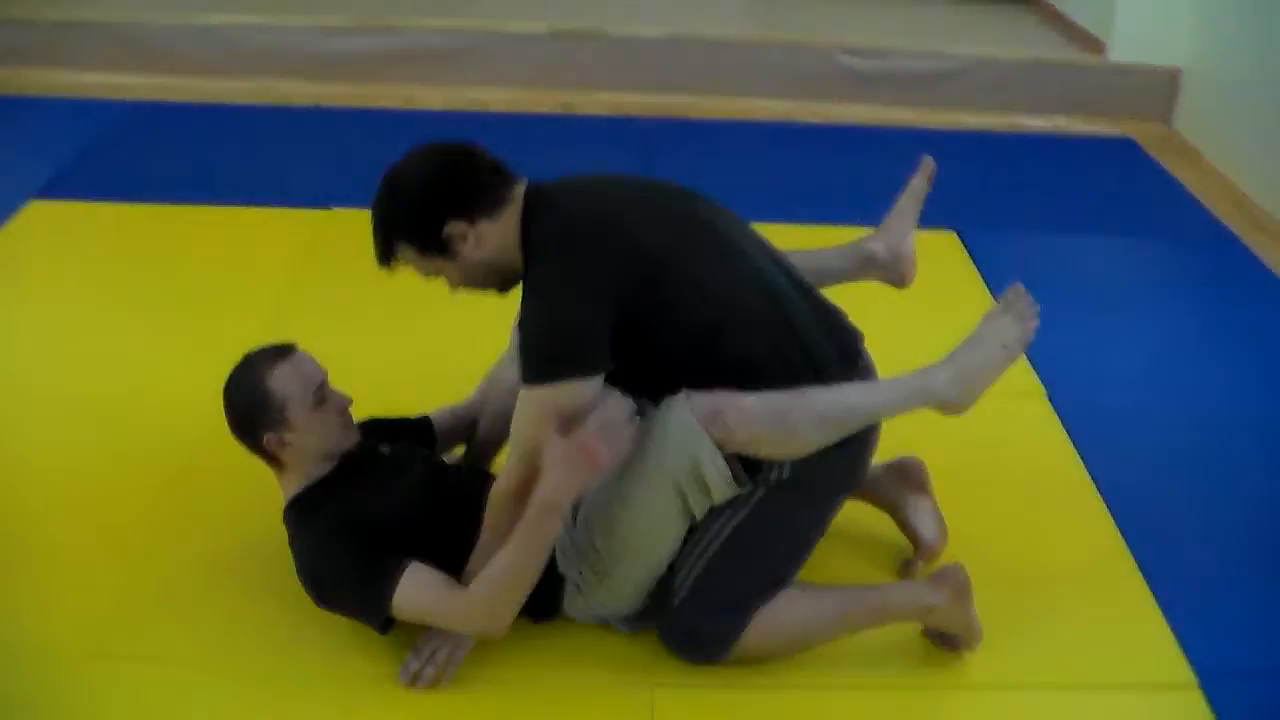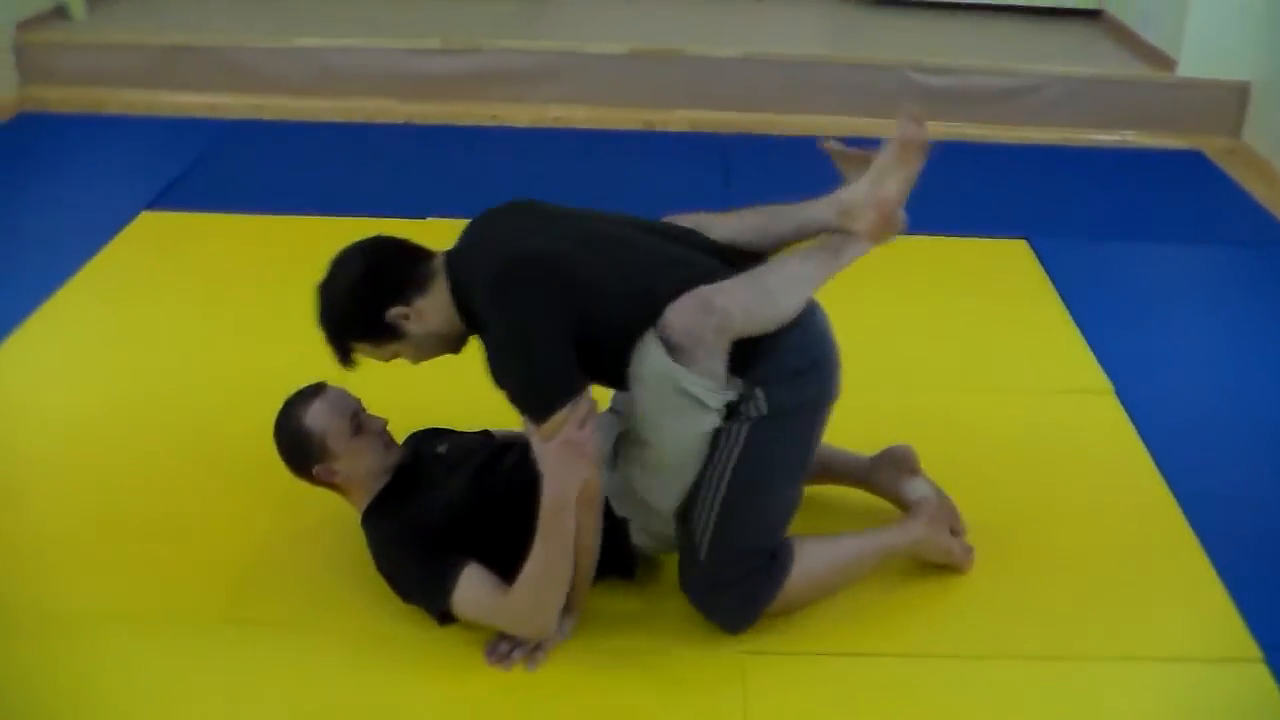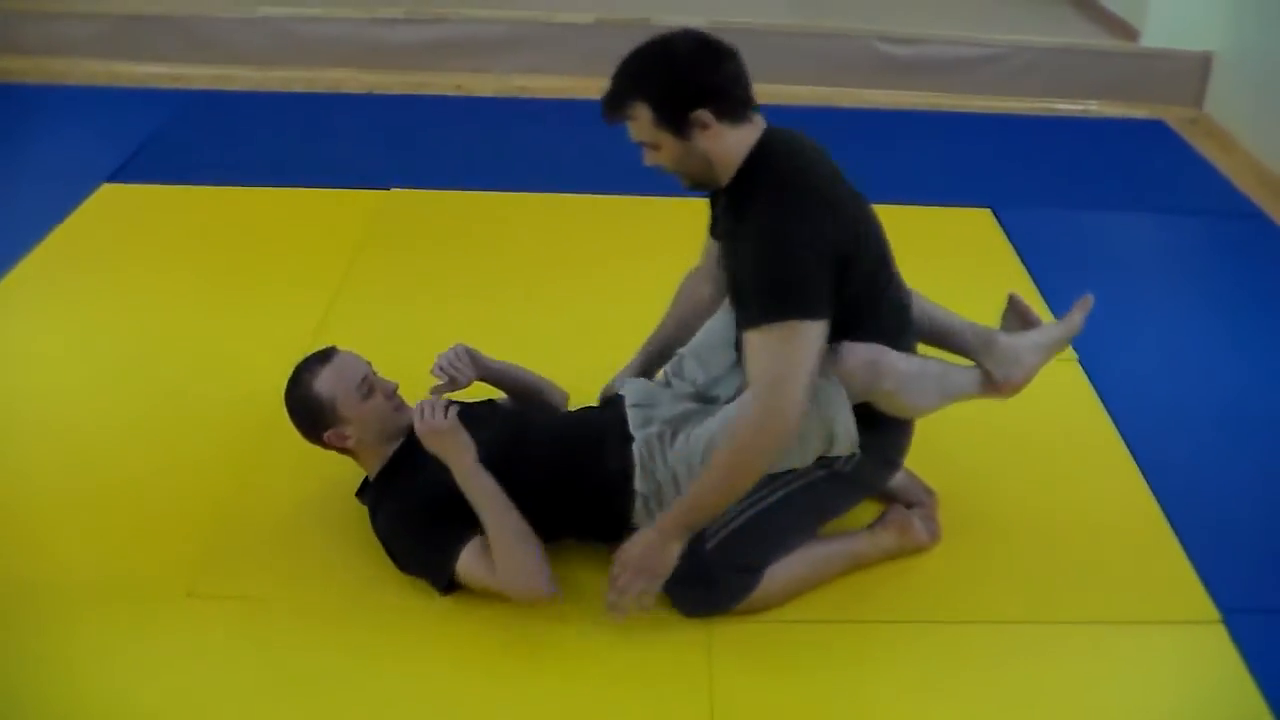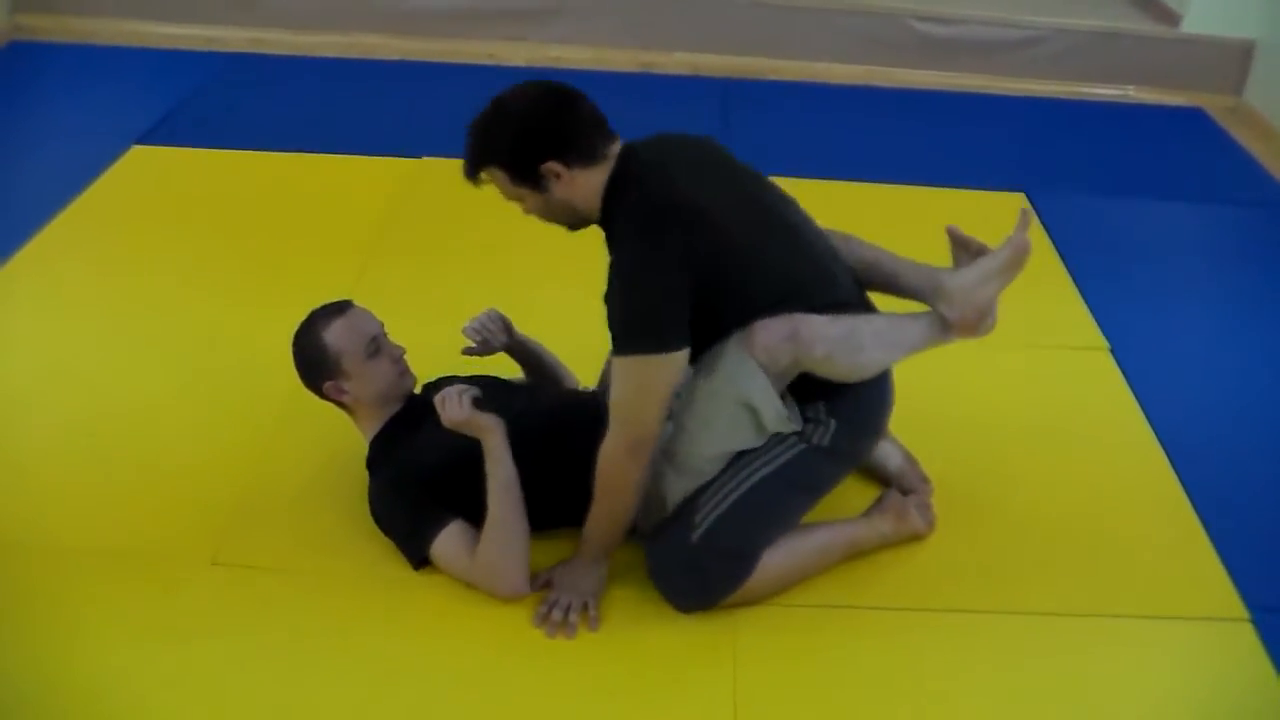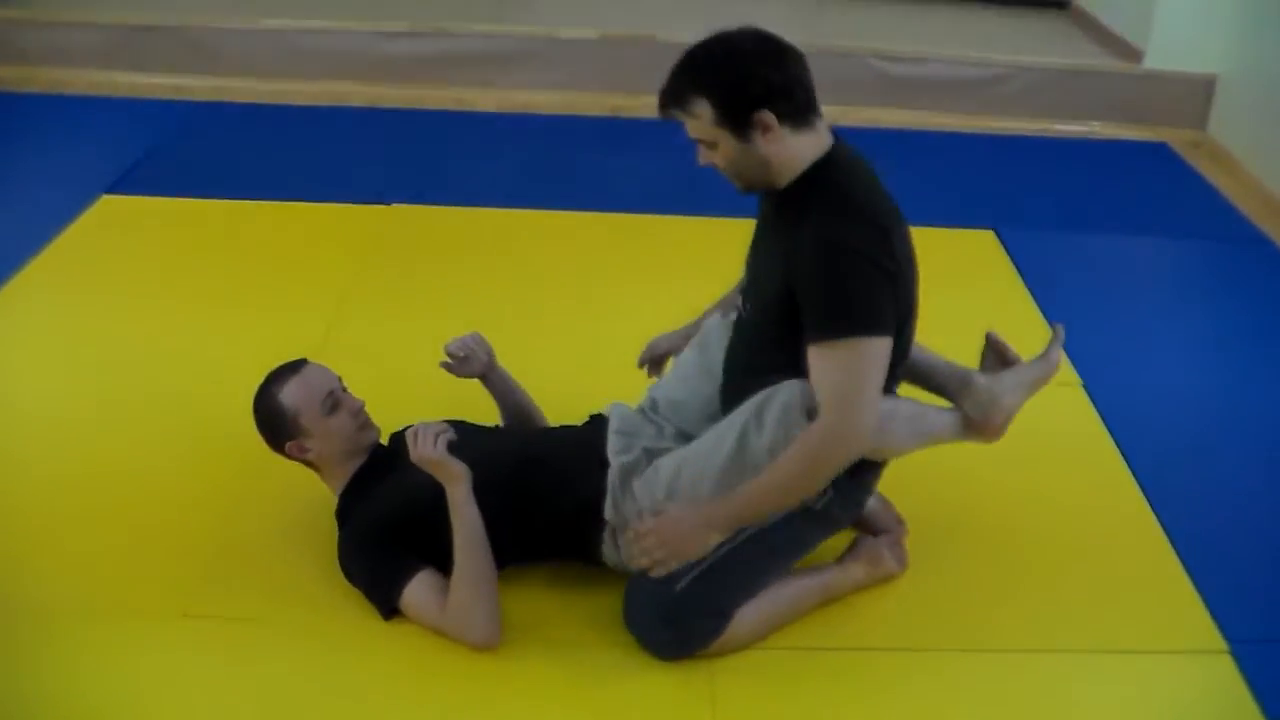
dt=1s
person 1, frame 1
left shoulder: (366, 441)
right shoulder: (328, 544)
left elbow: (464, 421)
right elbow: (484, 616)
right wrist: (561, 474)
left hip: (571, 494)
right hip: (585, 568)
right knee: (700, 415)
left ankle: (879, 482)
person 1, frame 2
left shoulder: (422, 447)
right shoulder: (401, 544)
right elbow: (525, 617)
right wrist: (561, 491)
left hip: (622, 455)
right hip: (635, 515)
left ankle: (872, 469)
person 1, frame 3
left shoulder: (425, 424)
right shoulder: (405, 515)
right elbow: (533, 583)
left wrist: (482, 367)
right wrist: (461, 465)
left hip: (643, 412)
right hip: (659, 481)
right knee: (841, 363)
left ankle: (859, 457)
person 1, frame 4
left shoulder: (439, 394)
right shoulder: (398, 487)
right elbow: (510, 579)
left wrist: (512, 341)
right wrist: (492, 439)
right knee: (772, 338)
person 1, frame 5
left shoulder: (406, 449)
right shoulder: (368, 538)
right elbow: (479, 629)
left wrist: (489, 371)
right wrist: (455, 488)
left hip: (622, 445)
right hip: (631, 520)
right ankle: (970, 417)
person 2, frame 1
left shoulder: (567, 276)
right shoulder: (577, 204)
left elbow: (527, 476)
left hip: (809, 425)
right hip: (827, 364)
left knee: (694, 628)
left ankle: (920, 598)
person 2, frame 2
left shoulder: (516, 328)
right shoulder: (496, 234)
left elbow: (578, 491)
left wrist: (566, 605)
left hip: (774, 364)
right hip: (773, 325)
left knee: (725, 594)
left ankle: (911, 535)
person 2, frame 3
left shoulder: (786, 226)
right shoulder: (752, 160)
left elbow: (774, 418)
right elbow: (711, 281)
left wrist: (670, 534)
right wrist: (635, 374)
left hip: (848, 419)
left knee: (696, 574)
person 2, frame 4
left shoulder: (644, 253)
right shoulder: (667, 155)
left elbow: (632, 441)
left wrist: (589, 559)
left hip: (828, 399)
right hip: (832, 352)
left knee: (684, 572)
left ankle: (879, 526)
person 2, frame 5
left shoulder: (842, 239)
right shoulder: (797, 175)
left elbow: (848, 429)
left wrist: (716, 521)
right wrist: (693, 333)
left hip: (809, 462)
right hip: (756, 420)
left knee: (662, 618)
left ankle: (857, 566)
